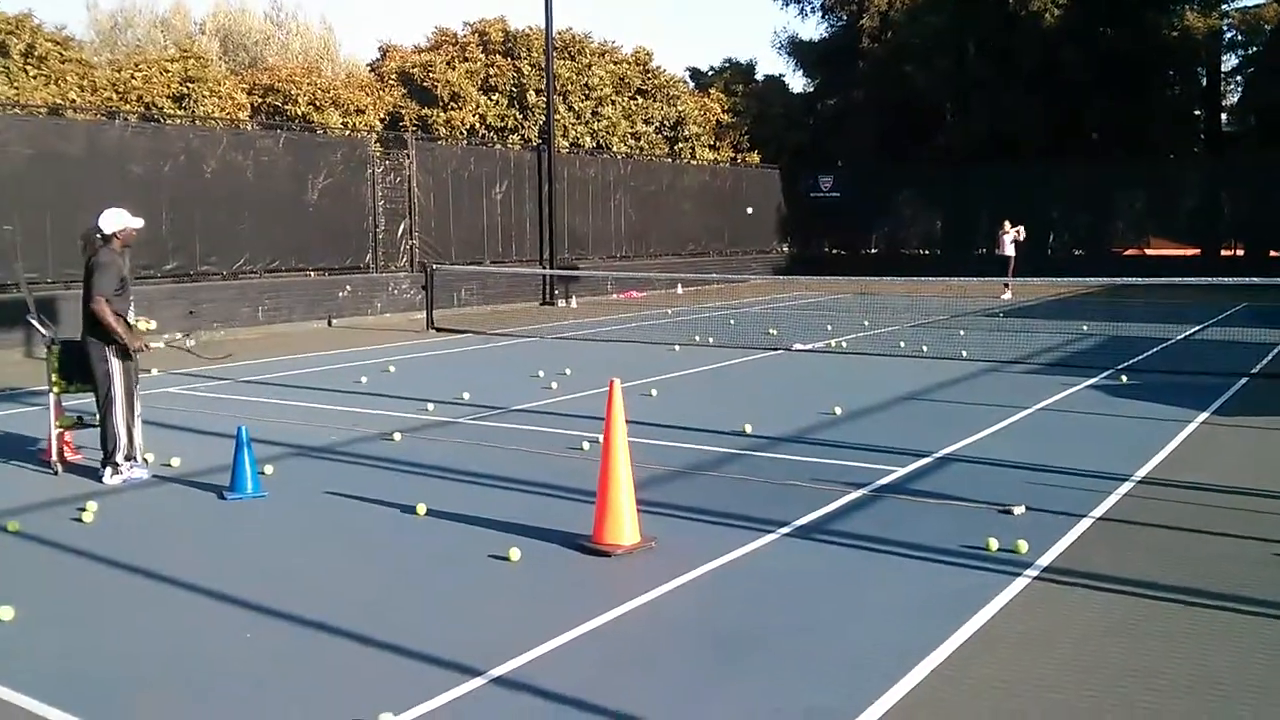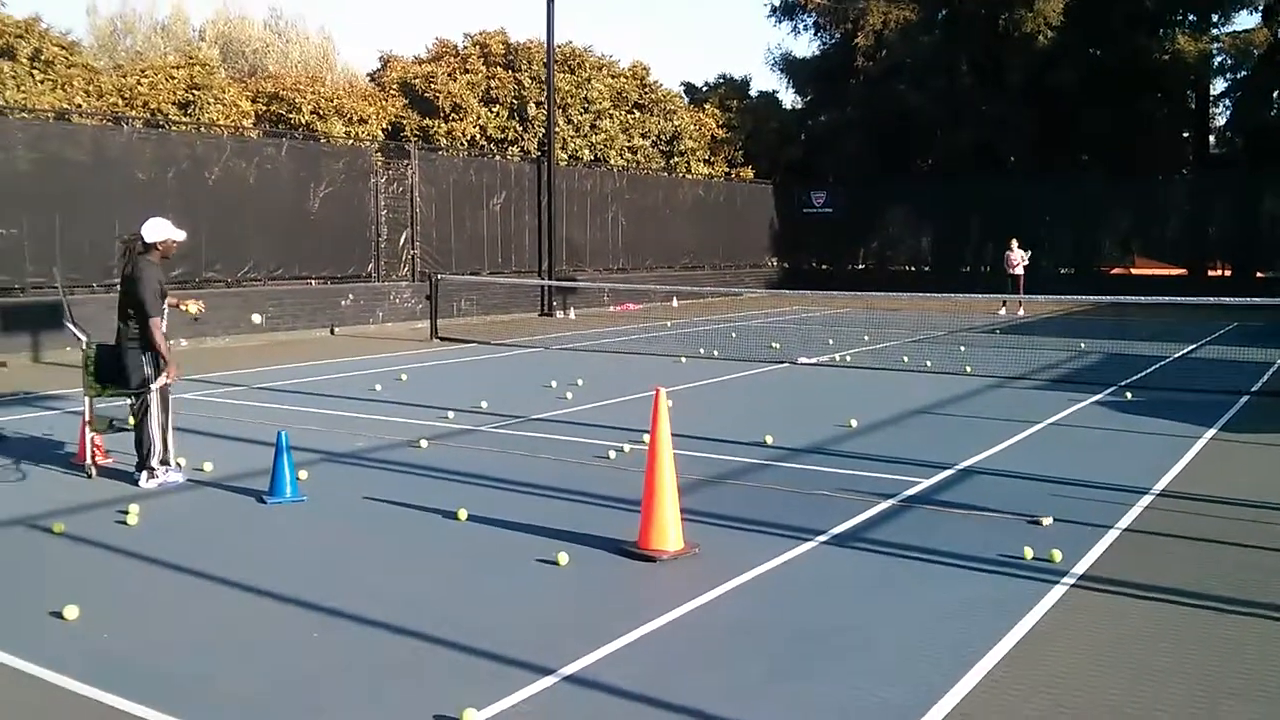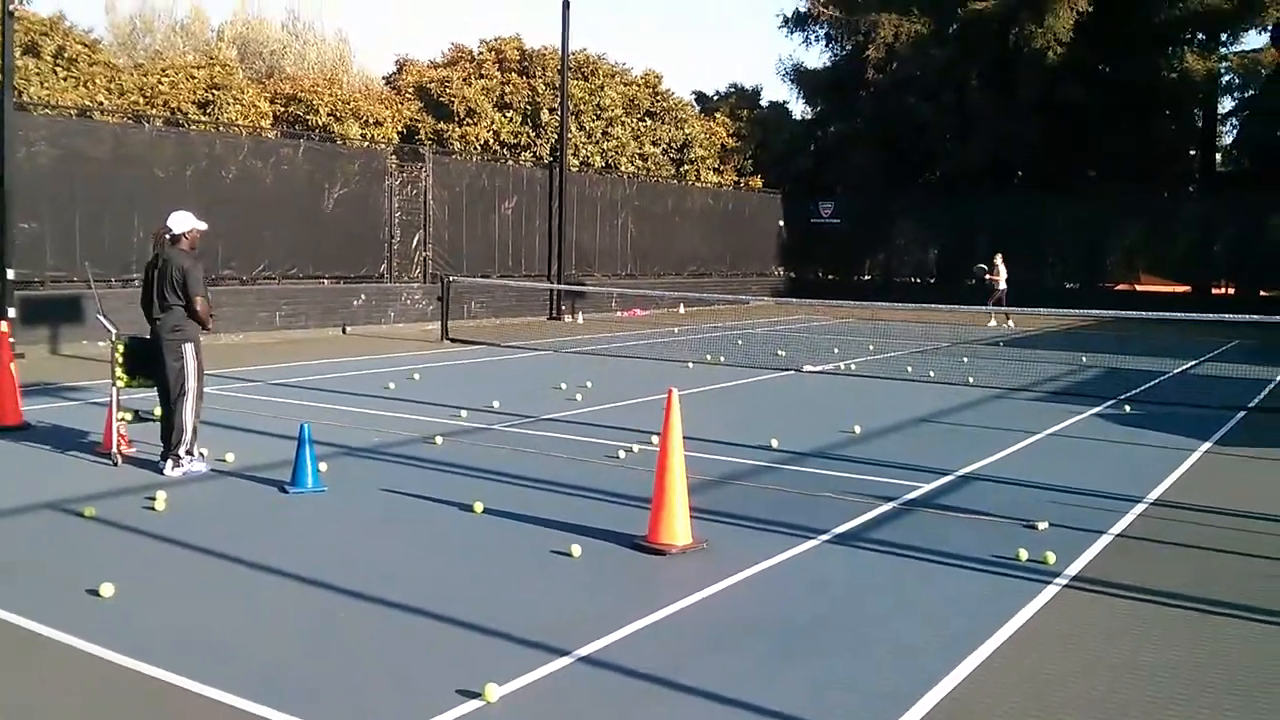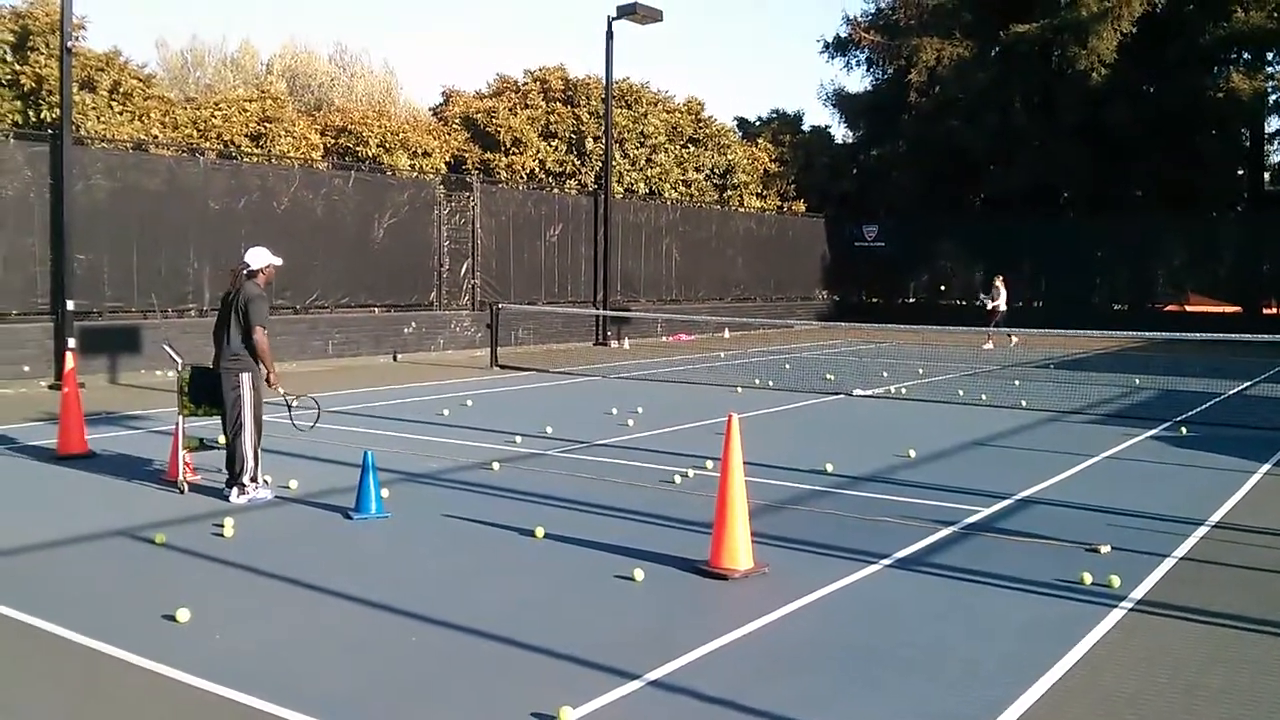
dt=1s
person 1, frame 1
left shoulder: (110, 258)
right shoulder: (107, 262)
right elbow: (98, 304)
left wrist: (130, 326)
right wrist: (126, 336)
left hip: (116, 340)
right hip: (108, 343)
left knee: (127, 402)
right knee: (117, 404)
left ankle: (128, 459)
right ankle: (115, 467)
person 1, frame 2
left shoulder: (140, 264)
right shoulder: (147, 275)
right elbow: (154, 324)
left wrist: (176, 302)
right wrist: (169, 362)
left hip: (138, 347)
right hip: (143, 349)
left knee: (148, 407)
right knee: (154, 408)
left ankle: (150, 463)
right ankle: (152, 471)
person 1, frame 3
left shoulder: (156, 261)
right shoulder: (189, 263)
left elbow: (146, 302)
right elbow: (198, 307)
right wrist: (207, 322)
left hip: (162, 337)
right hip: (182, 339)
left knee: (170, 398)
right knee: (186, 398)
left ankle: (171, 452)
right ankle: (178, 460)
person 1, frame 4
left shoulder: (232, 293)
right shoulder: (257, 295)
left elbow: (218, 331)
right elbow: (258, 336)
right wrist: (271, 369)
left hip: (225, 366)
right hip: (242, 369)
left knee: (236, 427)
right knee: (247, 428)
left ankle: (237, 480)
right ankle: (244, 486)
